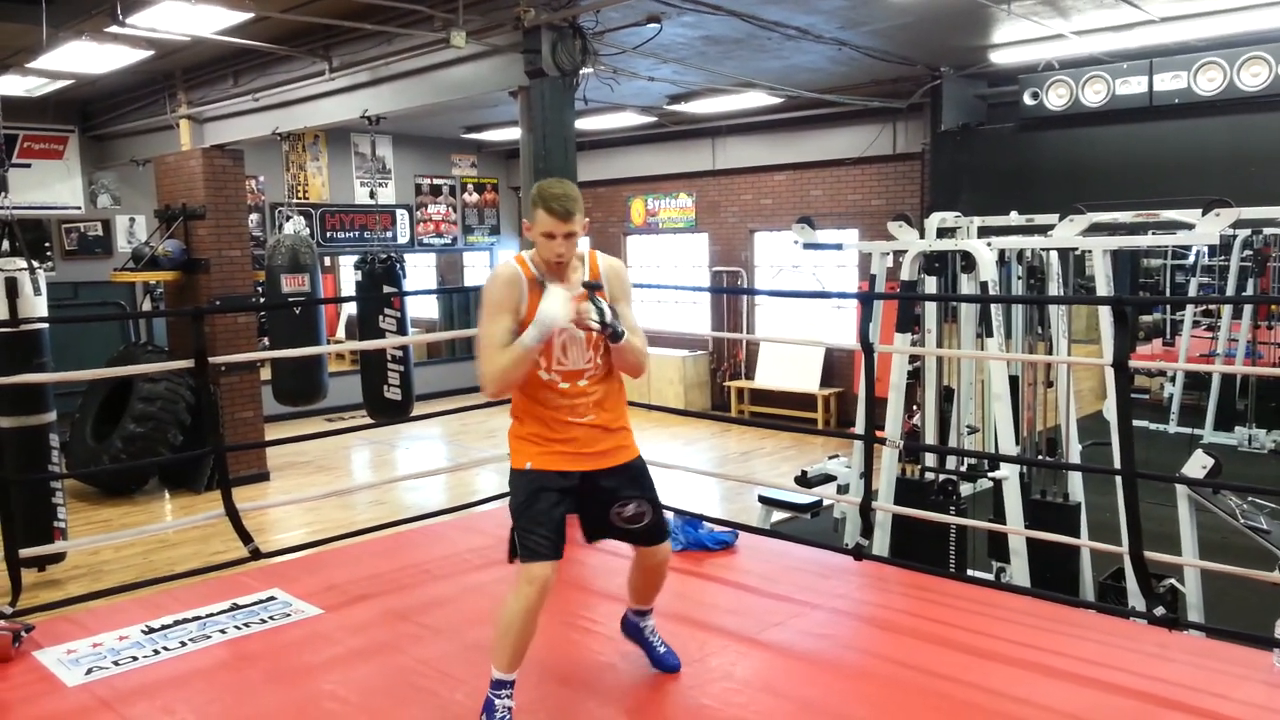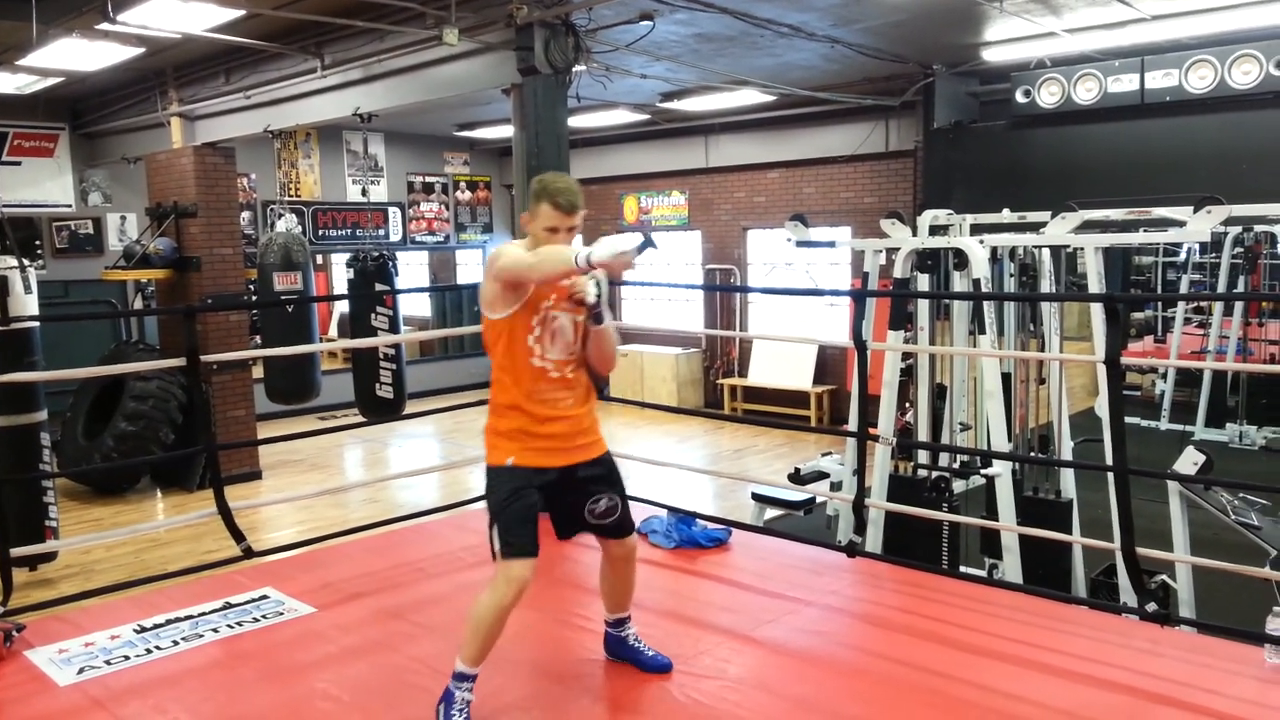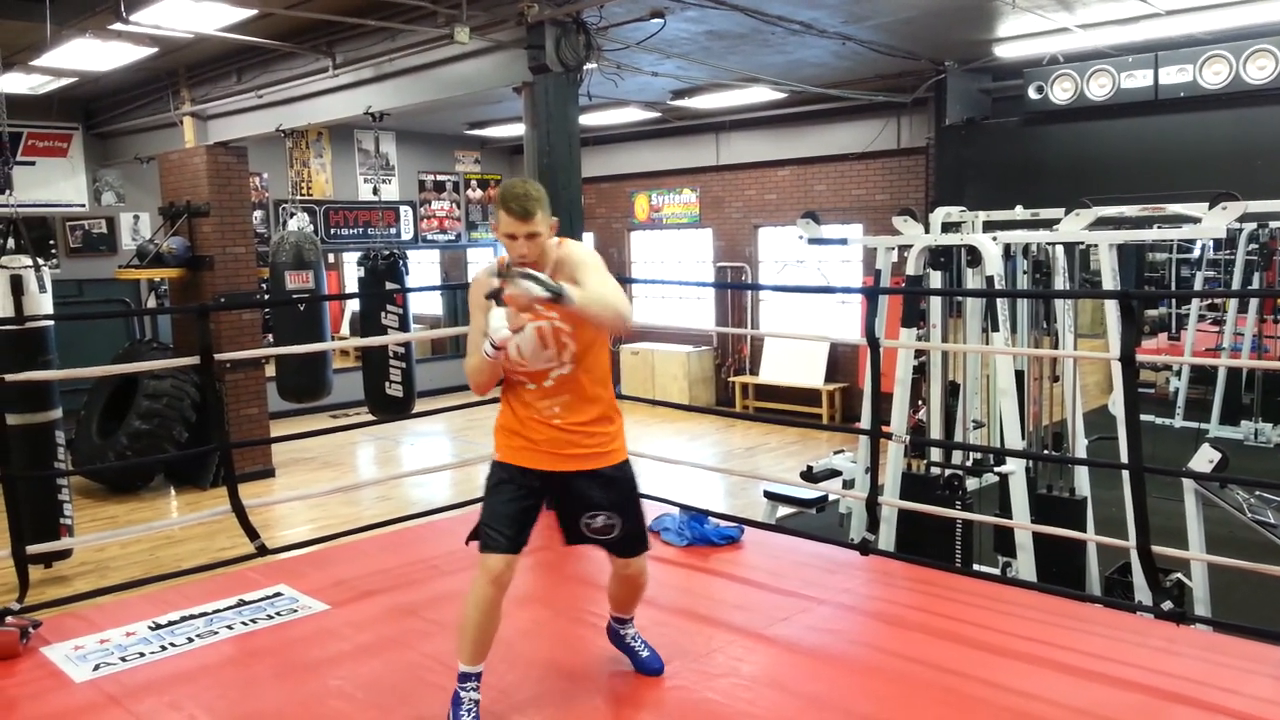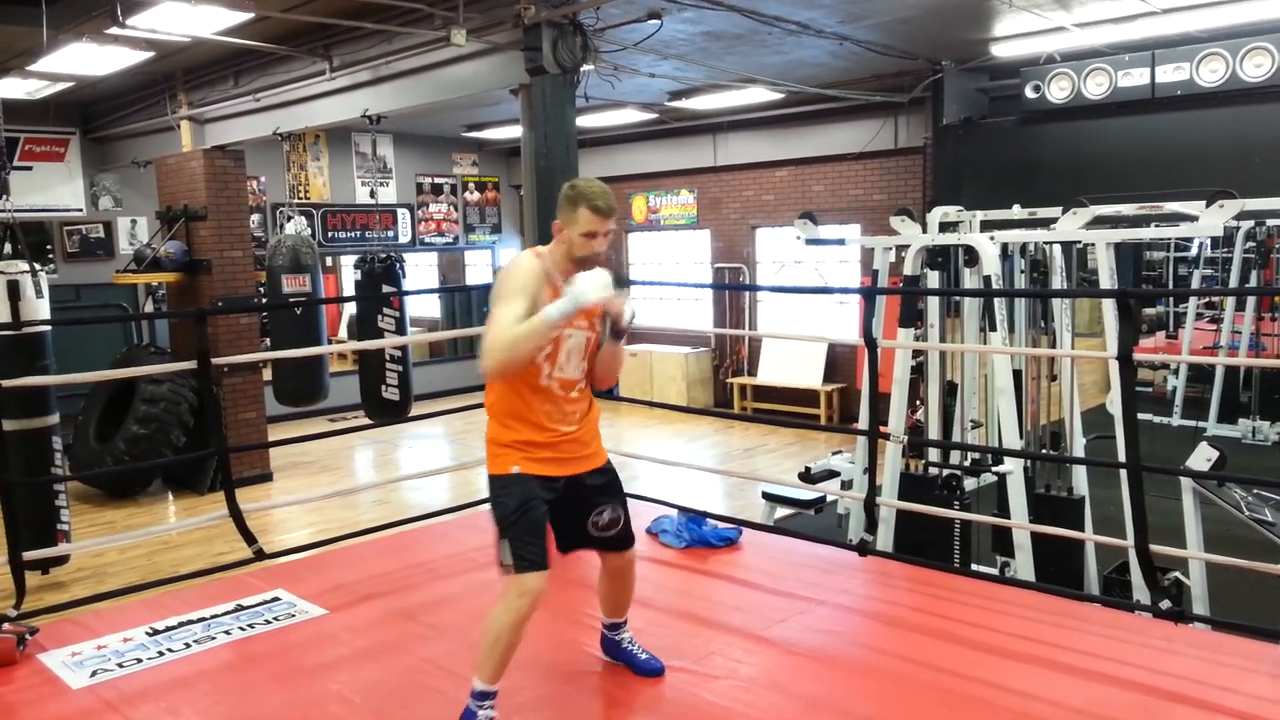
dt=0.5s
person 1, frame 1
left shoulder: (610, 271)
right shoulder: (506, 281)
left elbow: (637, 367)
right elbow: (492, 381)
left wrist: (613, 327)
right wrist: (540, 328)
left hip: (612, 445)
right hip: (540, 454)
left knee: (656, 551)
right knee: (535, 577)
left ankle: (638, 620)
person 1, frame 2
left shoulder: (587, 266)
right shoulder: (506, 261)
left elbow: (604, 364)
right elbow: (525, 267)
left wrist: (597, 310)
right wrist: (598, 254)
left hip: (581, 442)
right hip: (517, 449)
left knee: (622, 543)
right knee: (513, 576)
left ankle: (618, 634)
person 1, frame 3
left shoulder: (575, 260)
right shoulder: (487, 286)
left elbow: (621, 319)
right elbow: (480, 382)
left wrist: (557, 291)
right wrist: (492, 341)
left hip: (596, 450)
right hip: (521, 450)
left knee: (631, 561)
right knee: (493, 570)
left ankle: (621, 629)
person 1, frame 4
left shoulder: (598, 281)
right shoulder: (522, 273)
left elbow: (604, 379)
right elbow: (494, 362)
left wrist: (617, 330)
right wrist: (567, 304)
left hip: (583, 452)
right hip: (520, 457)
left knee: (620, 555)
right knee: (526, 588)
left ankle: (615, 636)
